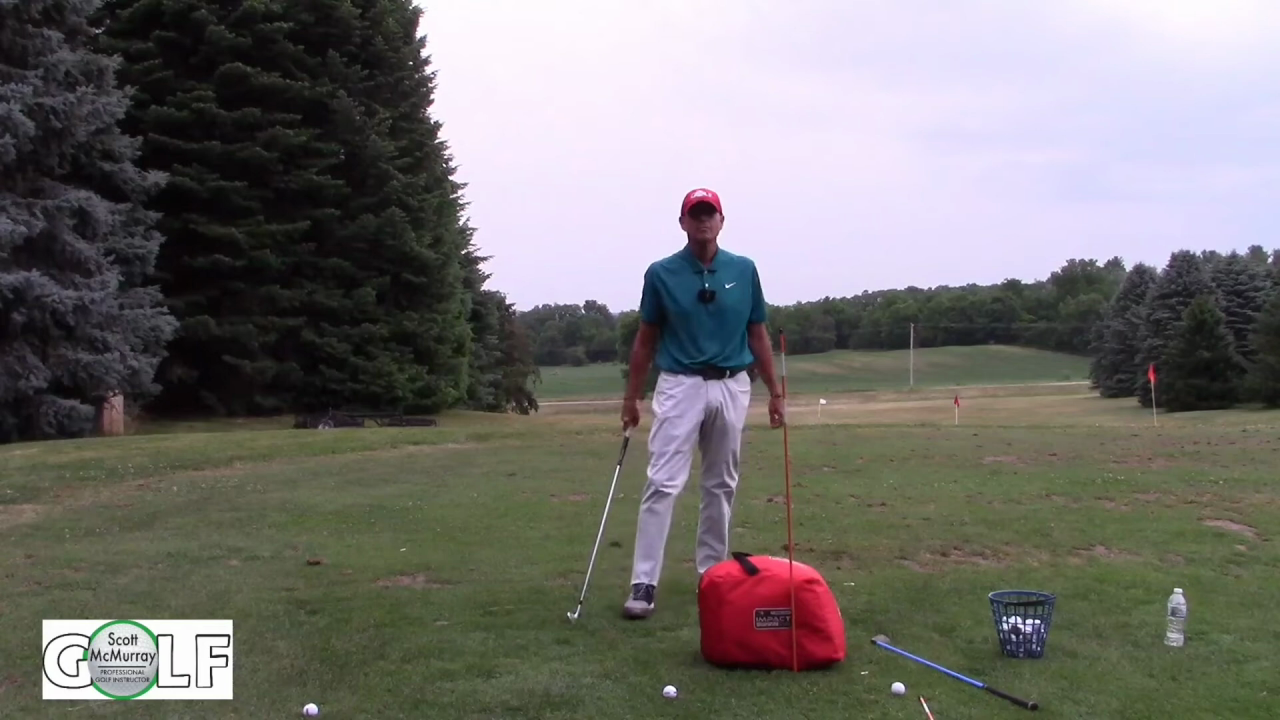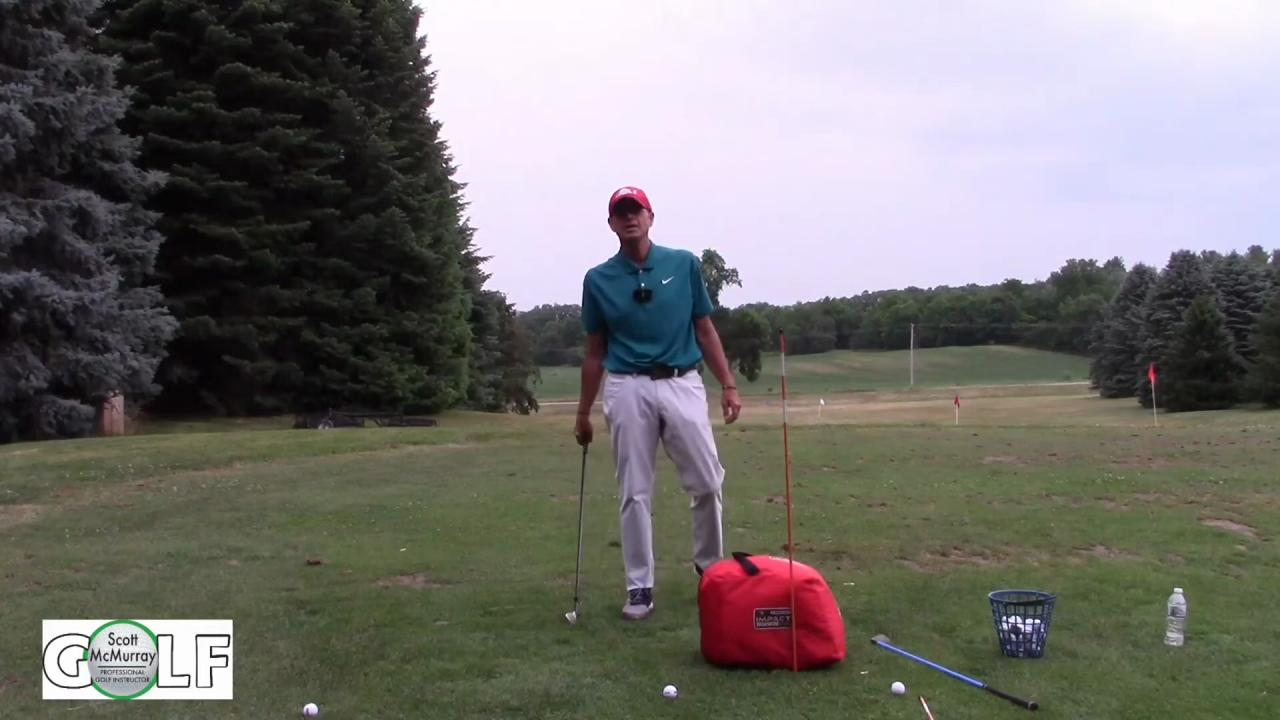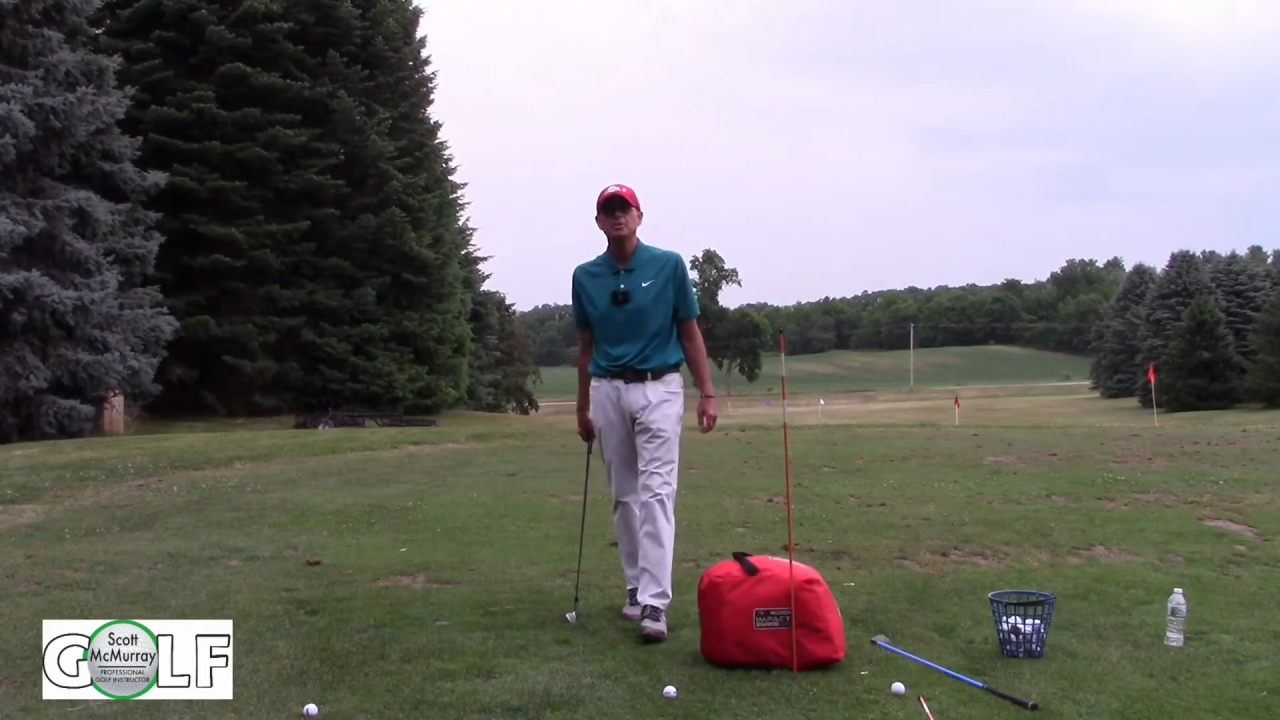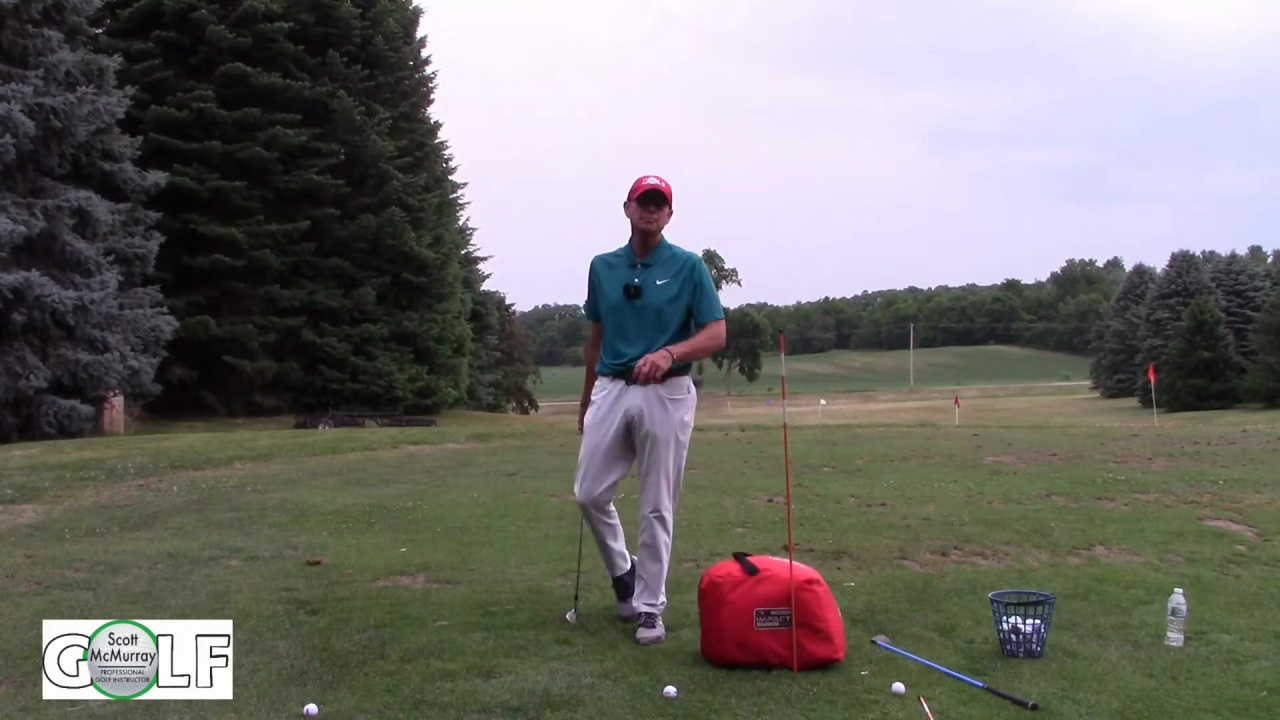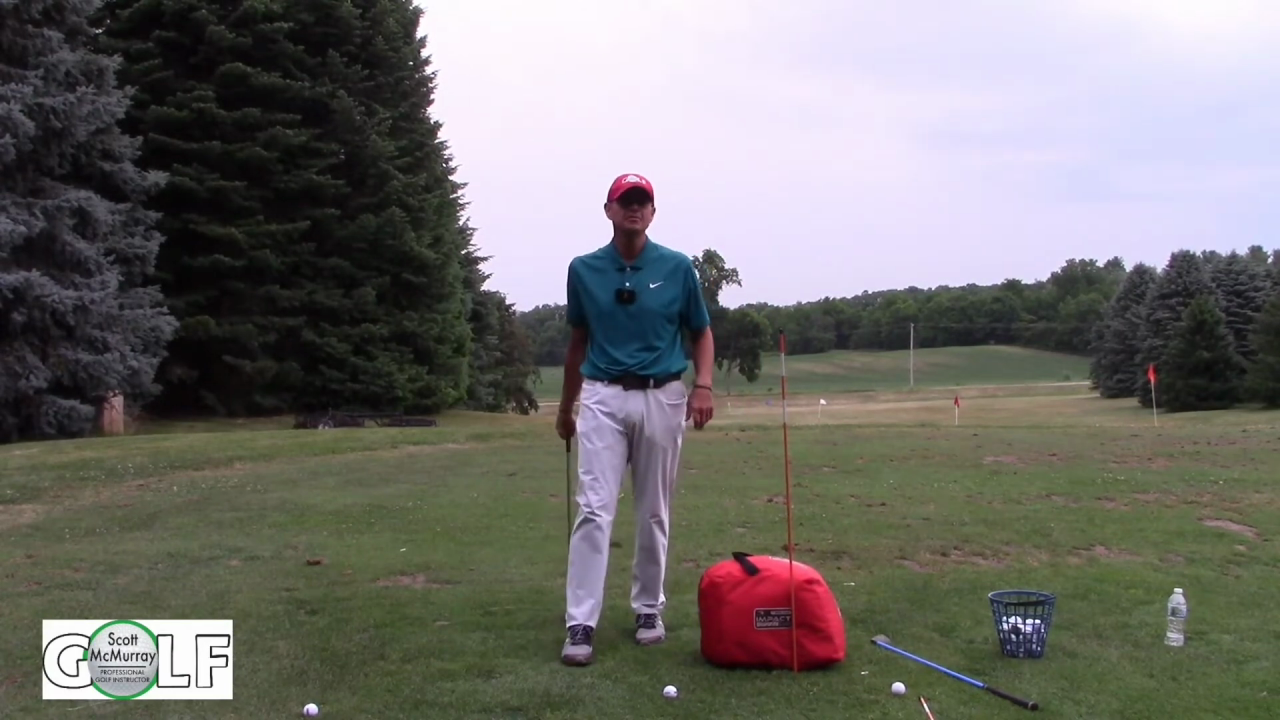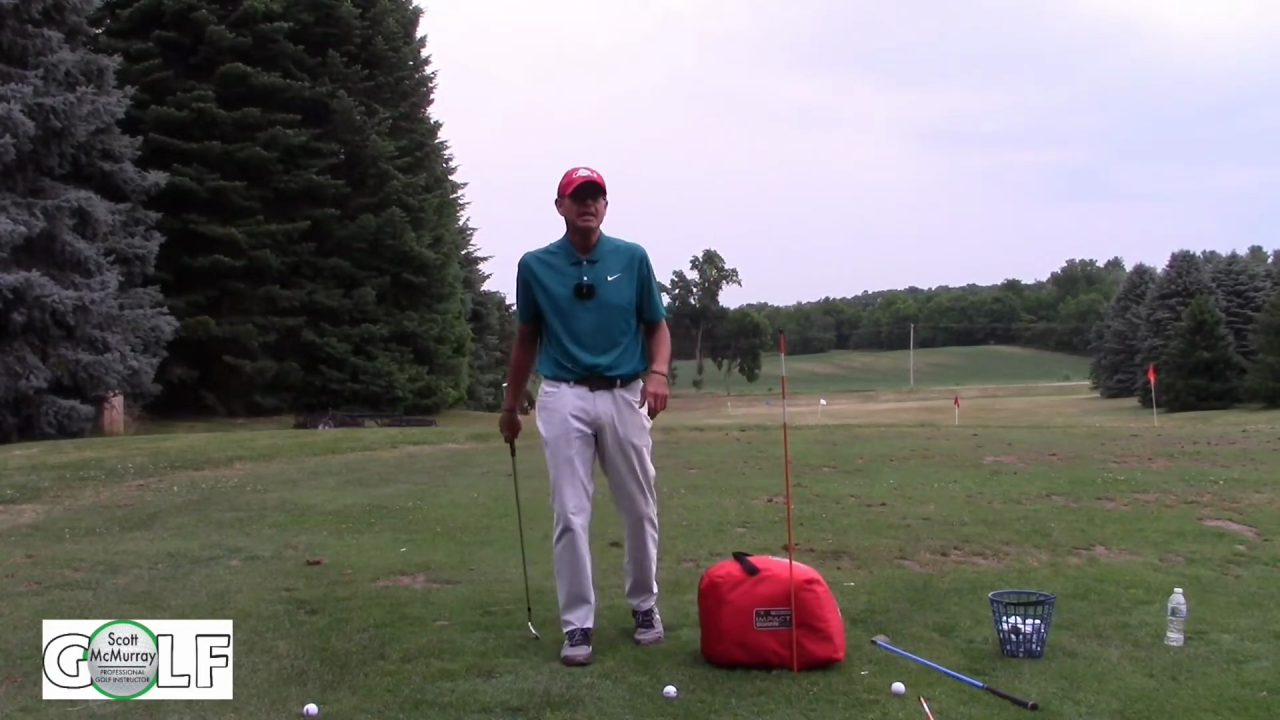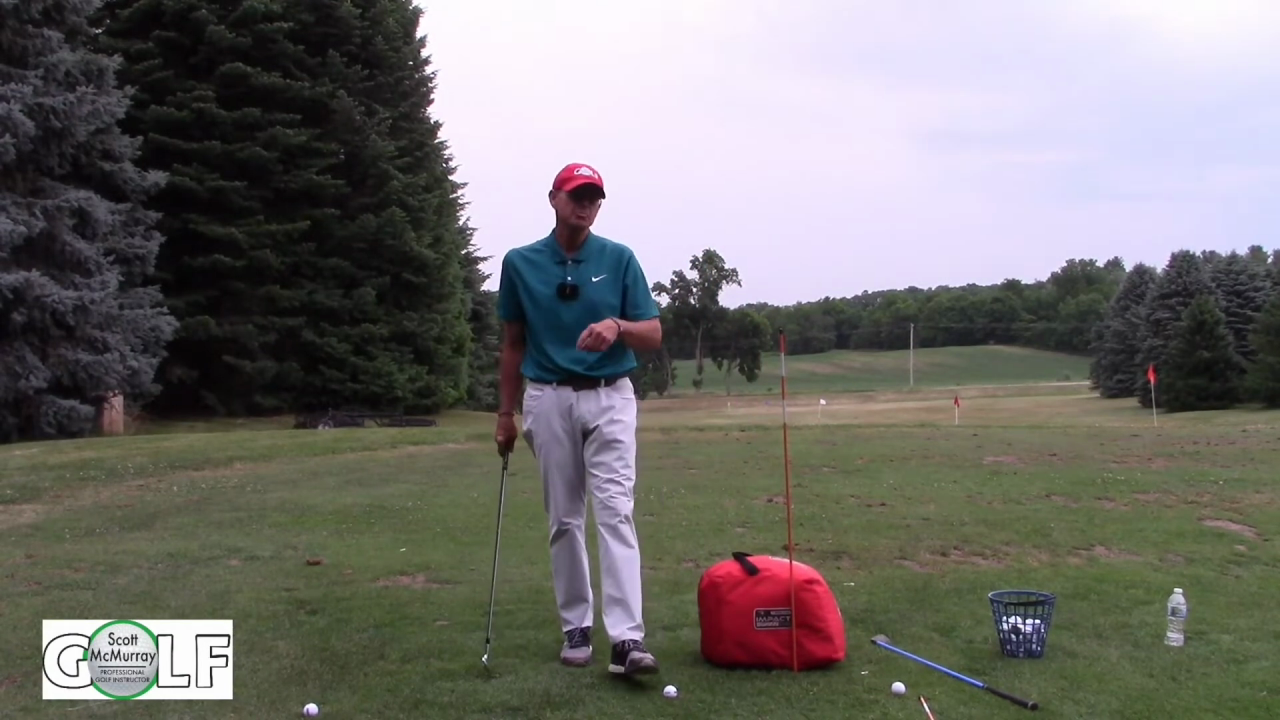
dt=0.7s
person 1, frame 1
left shoulder: (744, 270)
right shoulder: (661, 273)
left elbow: (758, 335)
right elbow: (646, 339)
left wrist: (774, 391)
right wrist: (631, 398)
left hip: (731, 387)
right hip: (679, 386)
left knee: (720, 485)
right knee: (663, 483)
left ankle: (713, 572)
right ankle: (643, 583)
person 1, frame 2
left shoulder: (683, 264)
right shoulder: (598, 279)
left elbow: (705, 329)
right elbow: (595, 350)
left wrist: (728, 384)
right wrist: (584, 410)
left hip: (683, 385)
right hip: (628, 390)
left knee: (706, 482)
right knee: (635, 493)
left ankle: (710, 566)
right ankle: (640, 586)
person 1, frame 3
left shoulder: (669, 265)
right shoulder: (585, 276)
left elbow: (690, 333)
right elbow: (586, 345)
left wrist: (707, 393)
right wrist: (581, 408)
left hip: (659, 389)
right hip: (608, 392)
left knee: (657, 492)
right knee: (624, 495)
left ankle: (655, 603)
right ankle: (636, 586)
person 1, frame 4
left shoulder: (689, 266)
right shoulder: (602, 267)
left elbow: (716, 334)
left wrist: (668, 353)
right wrist: (586, 399)
left hip: (668, 395)
right hip: (611, 391)
left knee: (657, 508)
right knee: (590, 492)
left ankle: (649, 607)
right ankle: (622, 571)
person 1, frame 5
left shoulder: (678, 267)
right shoulder: (583, 269)
left elbow: (701, 332)
left wrist: (702, 385)
right wrist: (565, 406)
left hip: (661, 398)
right hip: (601, 398)
left knee: (653, 513)
right knee: (593, 511)
left ankle: (648, 608)
right ankle: (581, 624)
person 1, frame 6
left shoulder: (633, 258)
right shoulder: (535, 265)
left elbow: (657, 326)
right elbow: (526, 339)
left wrist: (658, 373)
right wrist: (510, 404)
left hip: (625, 398)
right hip: (564, 400)
left knee: (639, 511)
right knee: (571, 517)
left ankle: (643, 603)
right ankle: (577, 625)
person 1, frame 7
left shoulder: (620, 258)
right shoulder: (519, 262)
left elbow: (653, 334)
right elbow: (513, 343)
left wrist: (617, 326)
right wrist: (505, 413)
left hip: (610, 398)
right hip: (549, 400)
left knee: (616, 513)
right knee: (564, 520)
left ankle: (626, 637)
right ankle: (576, 625)
